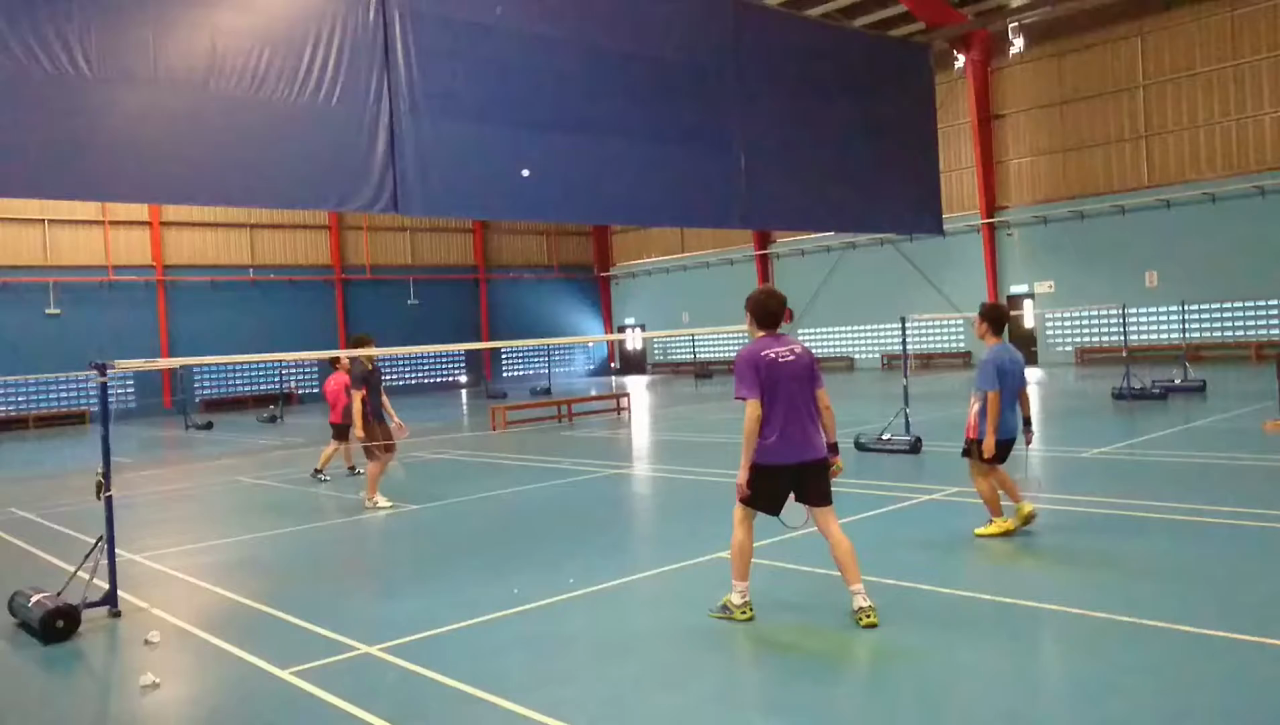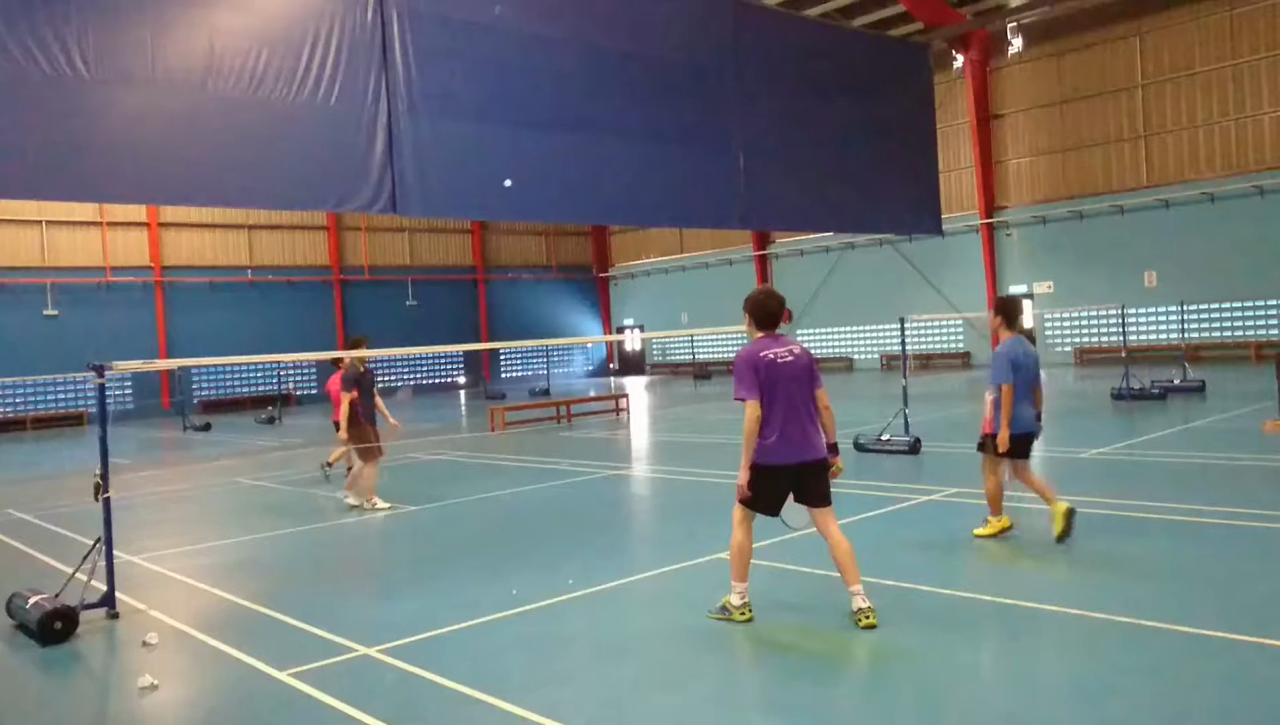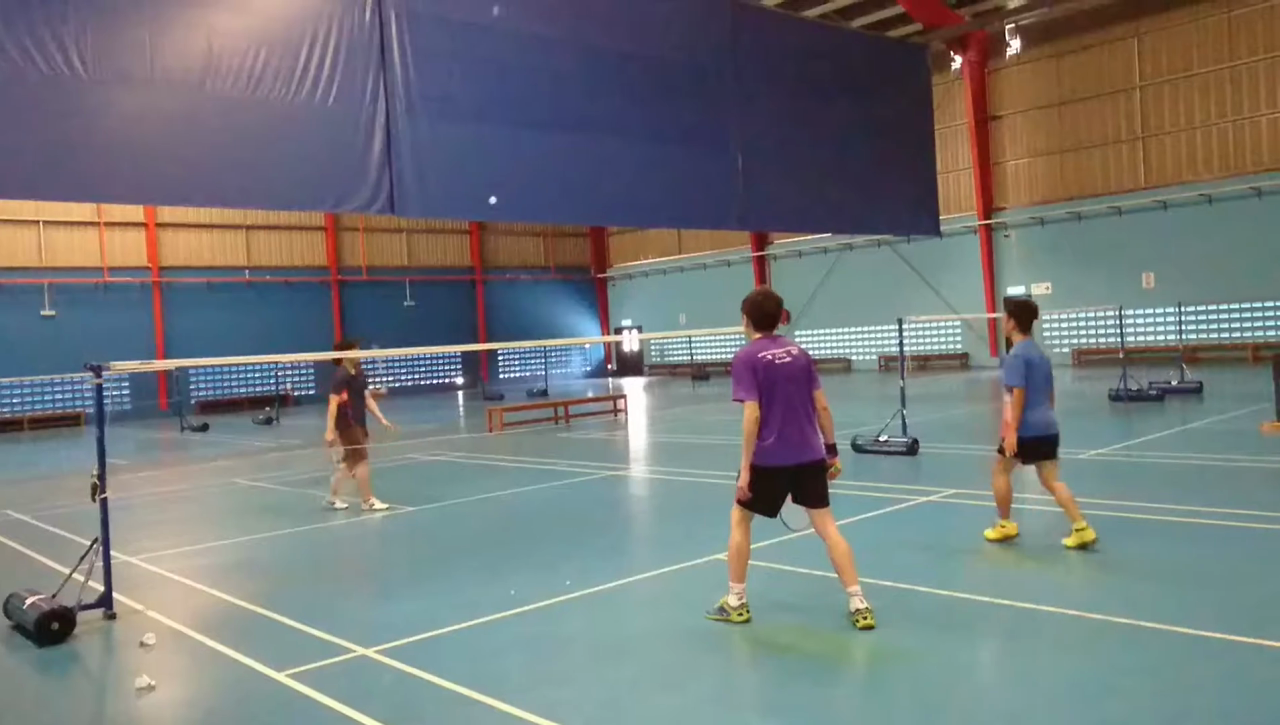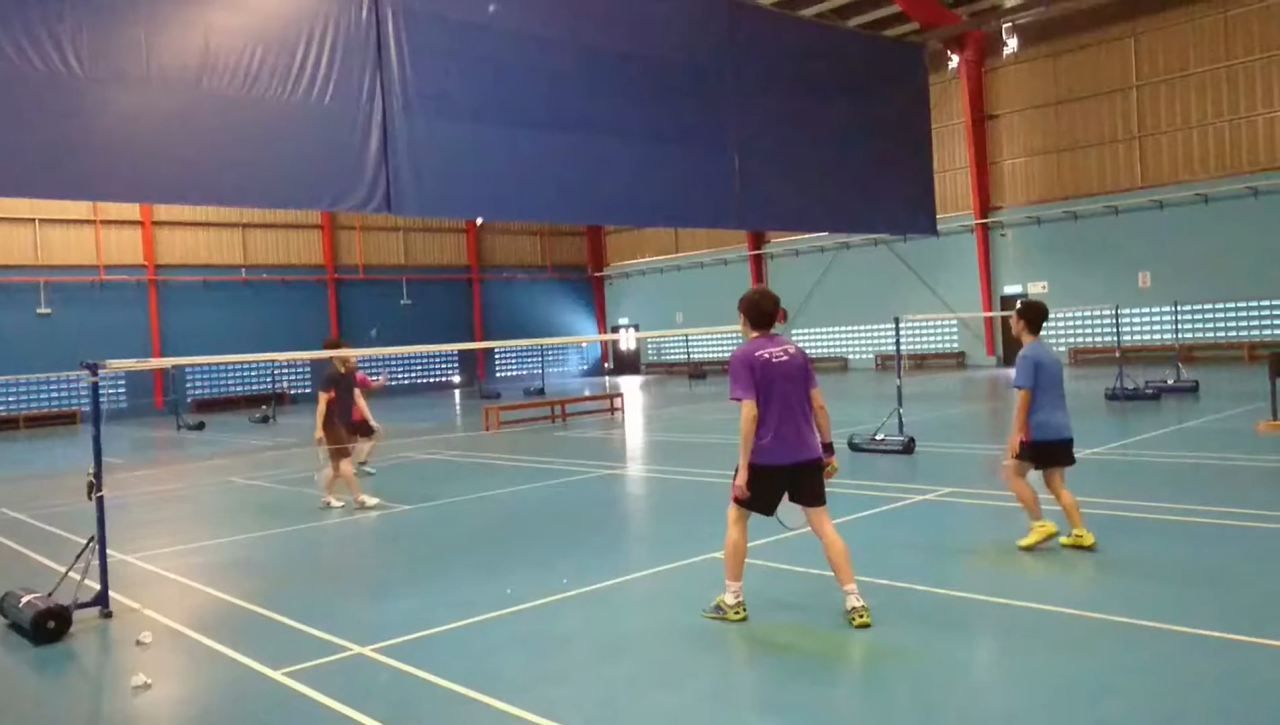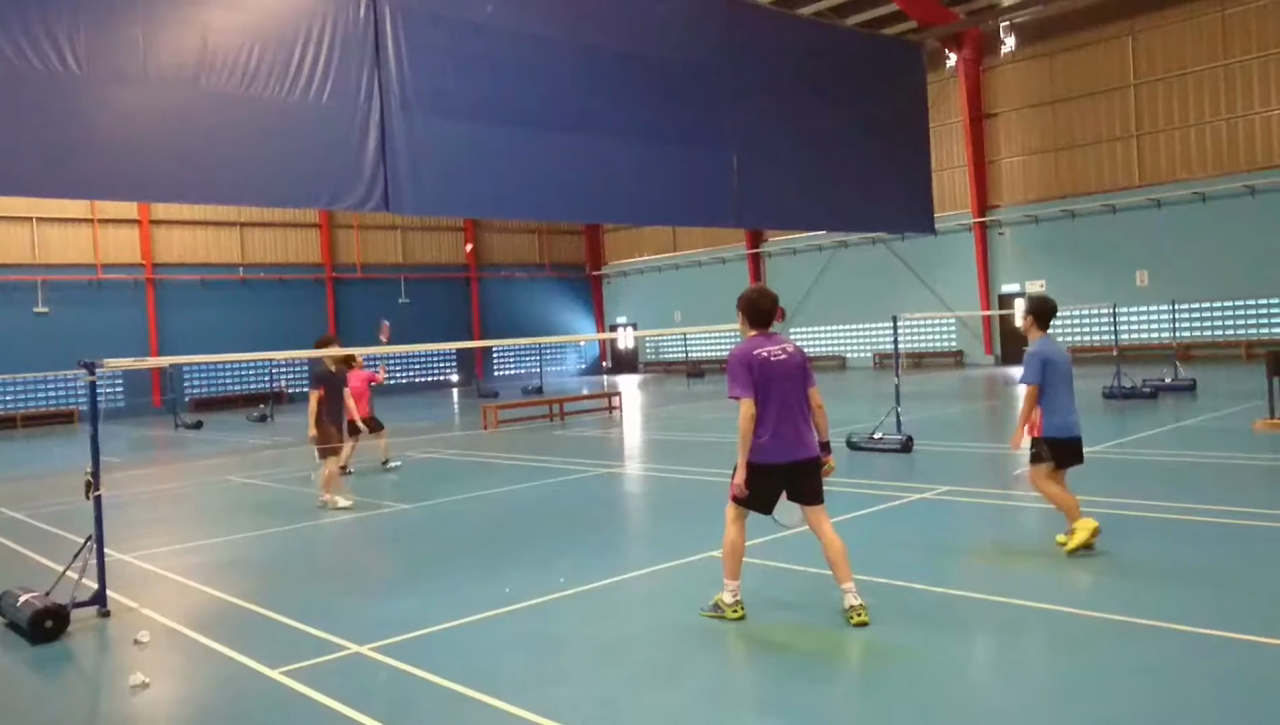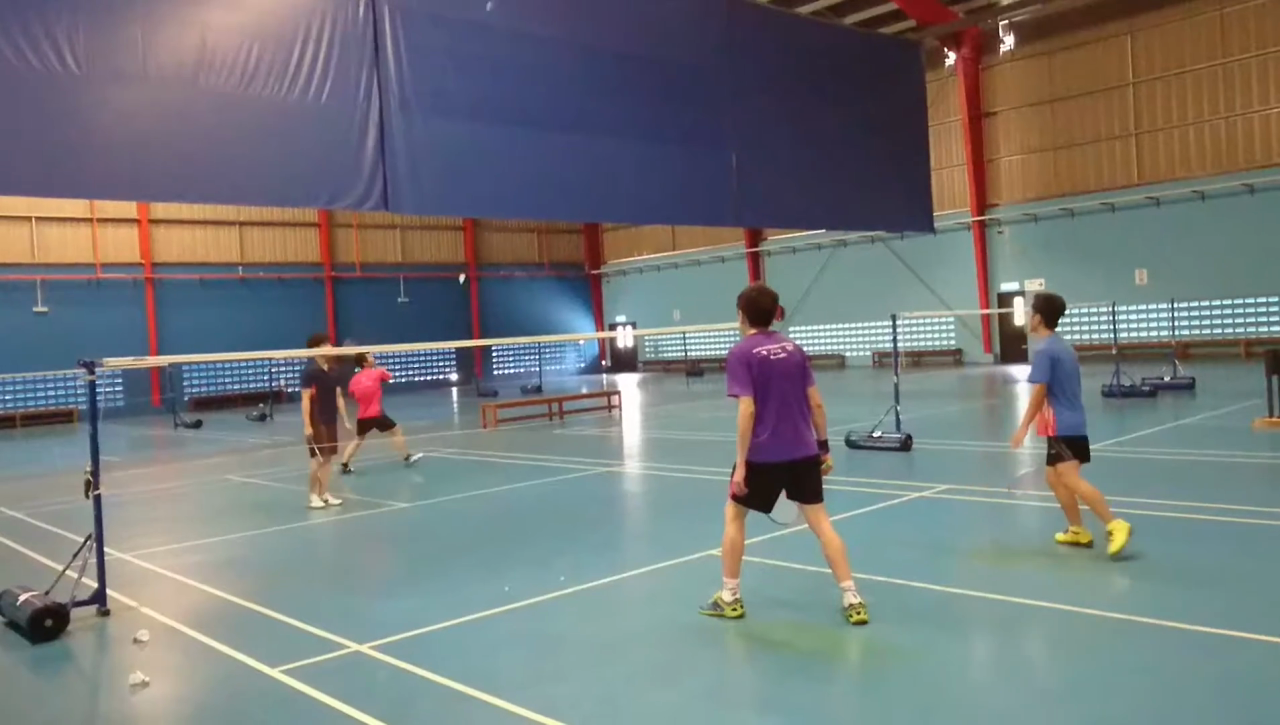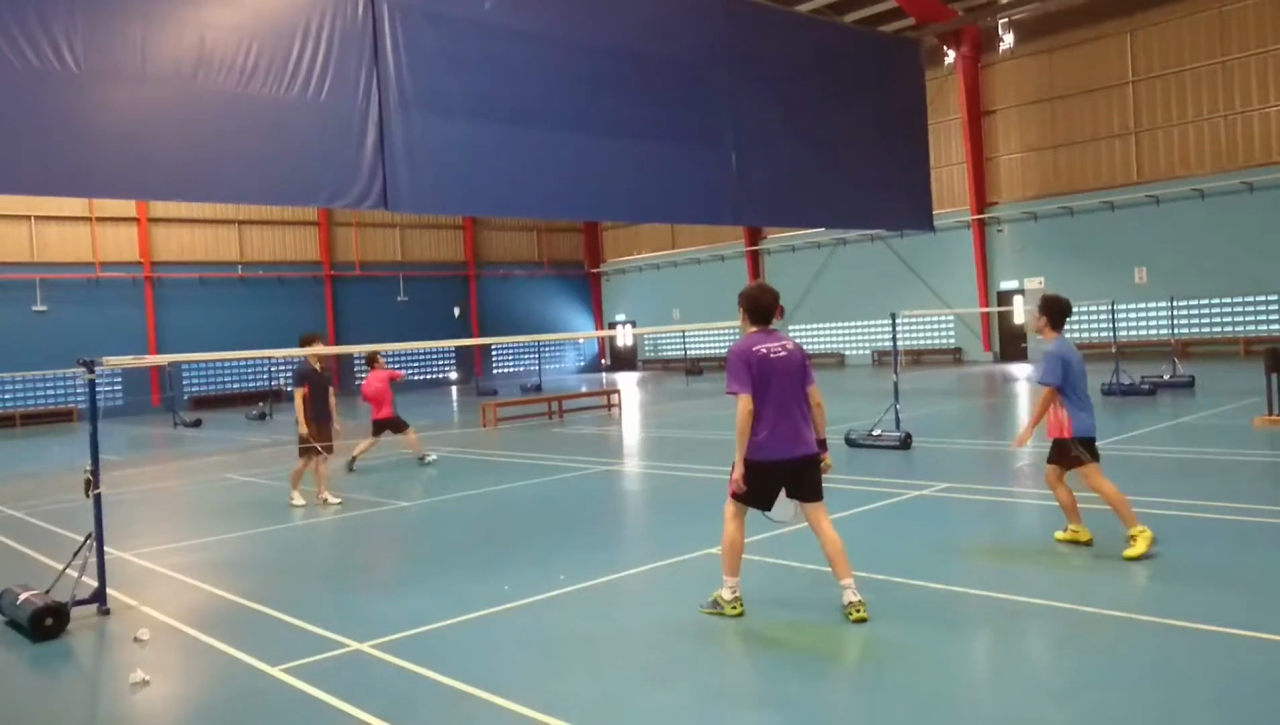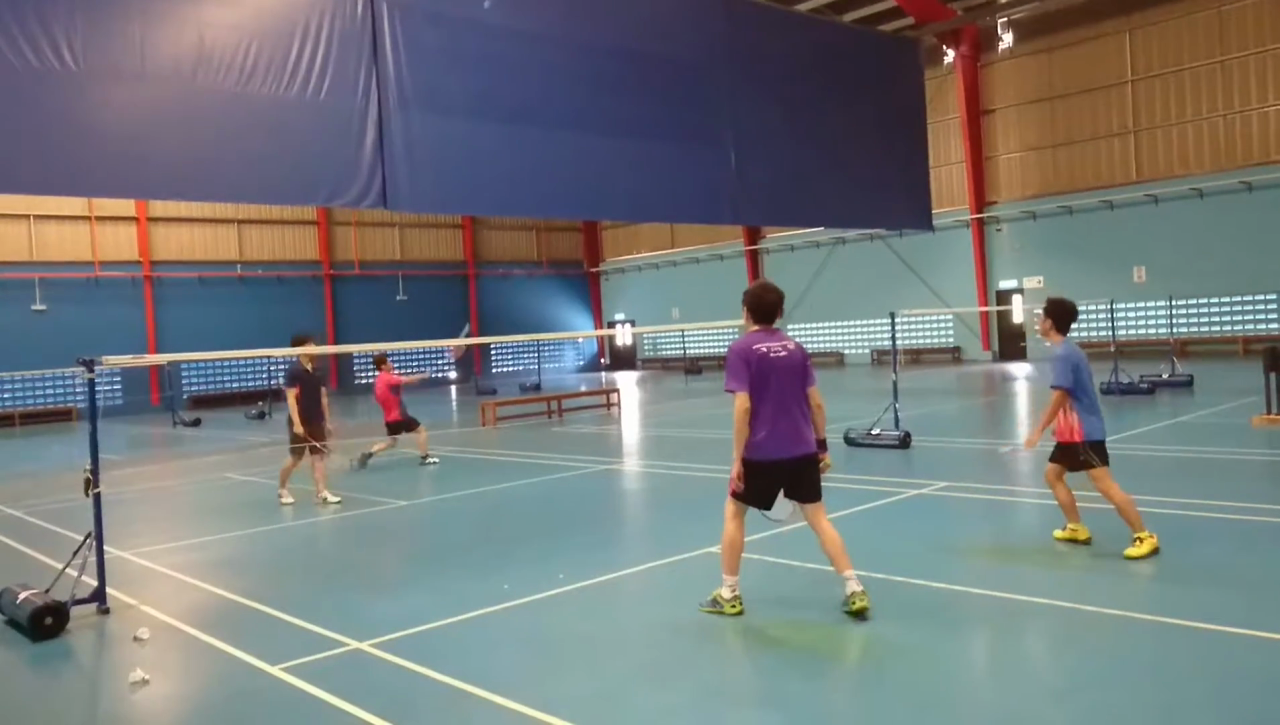
dt=0.1s
person 1, frame 1
left shoulder: (749, 356)
right shoulder: (802, 351)
left elbow: (754, 413)
right elbow: (825, 405)
left wrist: (744, 465)
right wrist: (833, 449)
left hip: (771, 457)
right hip: (812, 454)
left knee: (742, 517)
right knee: (829, 524)
left ankle: (739, 600)
right ankle: (862, 602)
person 1, frame 2
left shoulder: (748, 357)
right shoulder: (801, 352)
left elbow: (754, 414)
right elbow: (824, 405)
left wrist: (744, 466)
right wrist: (833, 450)
left hip: (770, 458)
right hip: (811, 455)
left knee: (742, 518)
right knee: (828, 525)
left ankle: (738, 601)
right ankle: (861, 604)
person 1, frame 3
left shoulder: (746, 358)
right shoulder: (799, 352)
left elbow: (753, 415)
right elbow: (822, 406)
left wrist: (745, 468)
right wrist: (831, 450)
left hip: (768, 459)
right hip: (810, 456)
left knee: (740, 519)
right knee: (826, 526)
left ankle: (736, 602)
right ankle: (859, 605)
person 1, frame 4
left shoulder: (743, 356)
right shoulder: (796, 351)
left elbow: (750, 414)
right elbow: (819, 405)
left wrist: (743, 466)
right wrist: (828, 449)
left hip: (766, 458)
right hip: (806, 455)
left knee: (736, 518)
right knee: (823, 525)
left ankle: (733, 600)
right ankle: (855, 603)
person 1, frame 5
left shoulder: (741, 355)
right shoulder: (794, 350)
left elbow: (749, 412)
right elbow: (817, 405)
left wrist: (742, 466)
right wrist: (825, 448)
left hip: (764, 457)
right hip: (804, 454)
left knee: (735, 516)
right knee: (821, 523)
left ankle: (730, 599)
right ankle: (853, 602)
person 1, frame 6
left shoulder: (741, 353)
right shoulder: (794, 349)
left elbow: (747, 411)
right elbow: (816, 404)
left wrist: (741, 464)
right wrist: (823, 447)
left hip: (763, 455)
right hip: (803, 452)
left knee: (734, 515)
right knee: (820, 522)
left ankle: (730, 598)
right ankle: (852, 600)
person 1, frame 7
left shoulder: (741, 351)
right shoulder: (794, 347)
left elbow: (746, 409)
right elbow: (816, 403)
left wrist: (739, 461)
right wrist: (822, 446)
left hip: (763, 453)
right hip: (803, 451)
left knee: (734, 513)
right knee: (819, 520)
left ankle: (729, 596)
right ankle: (852, 597)
person 1, frame 8
left shoulder: (740, 349)
right shoulder: (796, 348)
left elbow: (743, 407)
right elbow: (816, 403)
left wrist: (736, 459)
right wrist: (821, 446)
left hip: (762, 453)
right hip: (802, 450)
left knee: (734, 512)
right knee: (818, 519)
left ankle: (729, 595)
right ankle: (854, 590)
person 2, frame 1
left shoulder: (990, 359)
right shoulder: (1015, 355)
left elbow: (993, 398)
right elbow: (1022, 394)
left wrist: (990, 435)
right wrist: (1027, 425)
left hip: (988, 430)
right hip: (1008, 429)
left knee: (980, 474)
right knee: (992, 469)
left ankle: (999, 520)
right ankle: (1023, 507)
person 2, frame 2
left shoulder: (1003, 352)
right shoulder: (1028, 348)
left elbow: (1006, 390)
right elbow: (1036, 387)
left wrist: (1003, 428)
right wrist: (1037, 417)
left hip: (1003, 423)
right hip: (1027, 423)
left knee: (990, 470)
right knee: (1022, 470)
left ankle: (996, 521)
right ankle: (1058, 508)
person 2, frame 3
left shoulder: (1016, 354)
right shoulder: (1040, 352)
left elbow: (1018, 394)
left wrist: (1011, 431)
left hip: (1024, 427)
right hip: (1046, 426)
left knee: (1000, 470)
right knee: (1050, 479)
left ankle: (1005, 525)
right ankle: (1082, 528)
person 2, frame 4
left shoulder: (1026, 355)
right shoulder: (1050, 354)
left elbow: (1025, 396)
left wrist: (1016, 432)
left hip: (1037, 431)
right hip: (1061, 430)
left knee: (1014, 475)
right knee: (1055, 483)
left ankle: (1041, 525)
right ankle: (1080, 533)
person 2, frame 5
left shoulder: (1036, 351)
right shoulder: (1059, 349)
left elbow: (1032, 392)
left wrist: (1020, 428)
left hip: (1049, 428)
right hip: (1068, 427)
left knee: (1040, 478)
right knee: (1055, 480)
left ankle: (1082, 523)
right ankle: (1077, 529)
person 2, frame 6
left shoulder: (1044, 350)
right shoulder: (1064, 347)
left elbow: (1040, 392)
left wrist: (1024, 426)
left hip: (1061, 426)
right hip: (1074, 424)
left knee: (1070, 479)
right knee: (1054, 478)
left ankle: (1116, 526)
right ankle: (1077, 531)
person 2, frame 7
left shoulder: (1053, 351)
right shoulder: (1066, 348)
left elbow: (1048, 393)
left wrist: (1030, 427)
left hip: (1074, 429)
right hip: (1067, 429)
left knee: (1095, 480)
right knee: (1053, 477)
left ankle: (1138, 532)
right ankle: (1077, 529)
person 2, frame 8
left shoulder: (1062, 354)
right shoulder: (1071, 350)
left elbow: (1059, 396)
left wrist: (1038, 430)
right wrist: (1055, 426)
left hip: (1083, 432)
right hip: (1075, 432)
left knee: (1105, 485)
right knee: (1052, 474)
left ankle: (1144, 536)
right ankle: (1076, 528)
